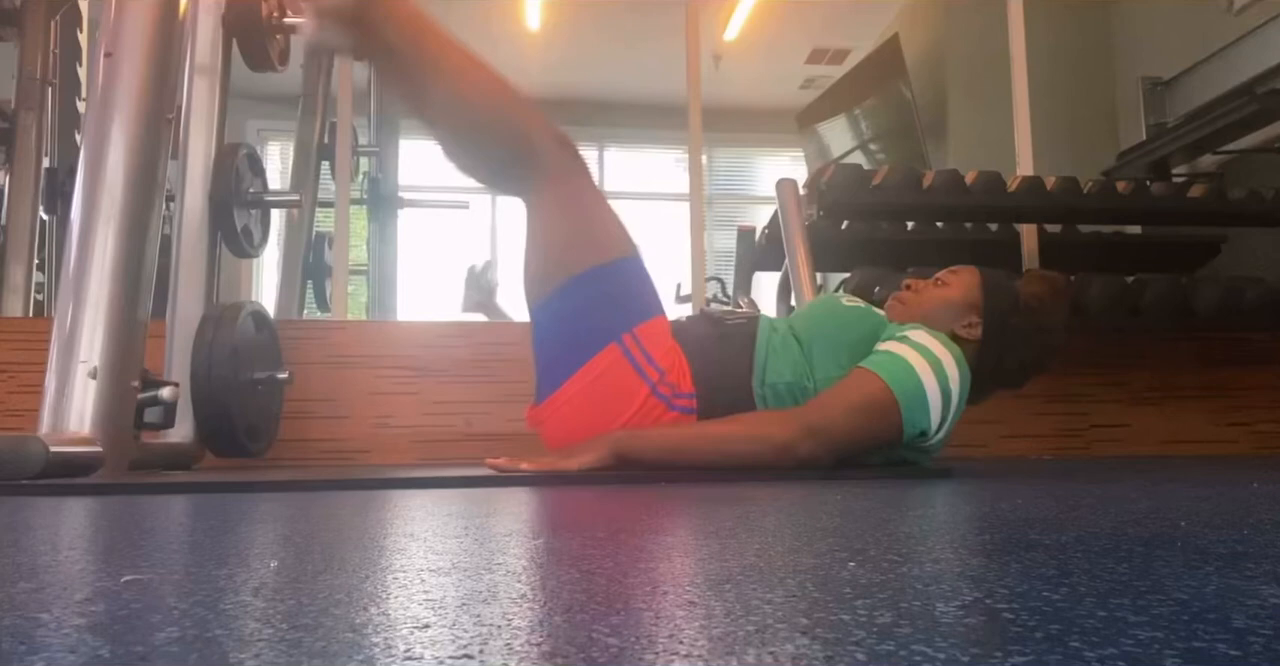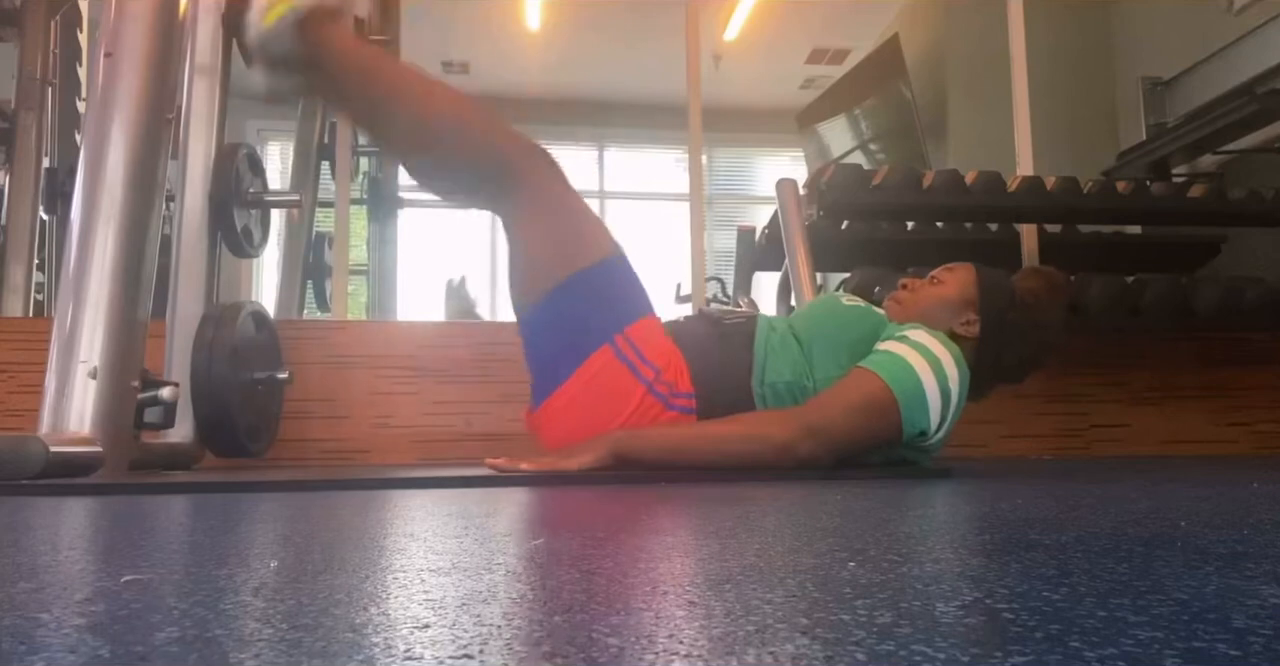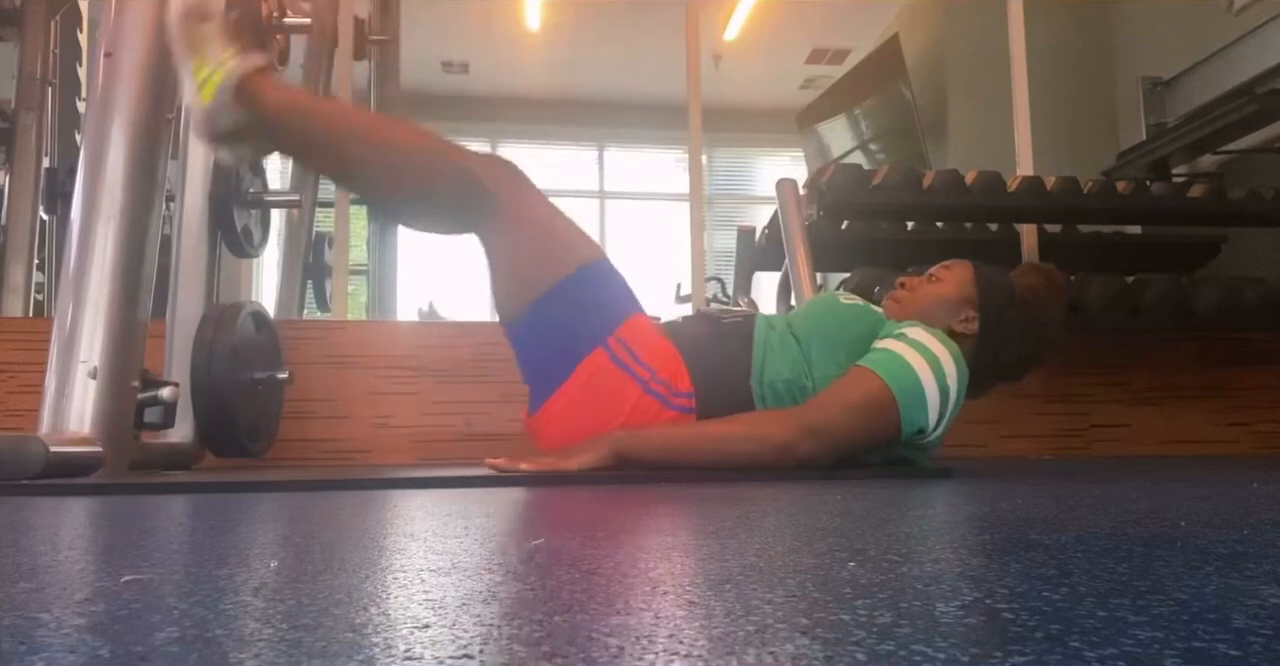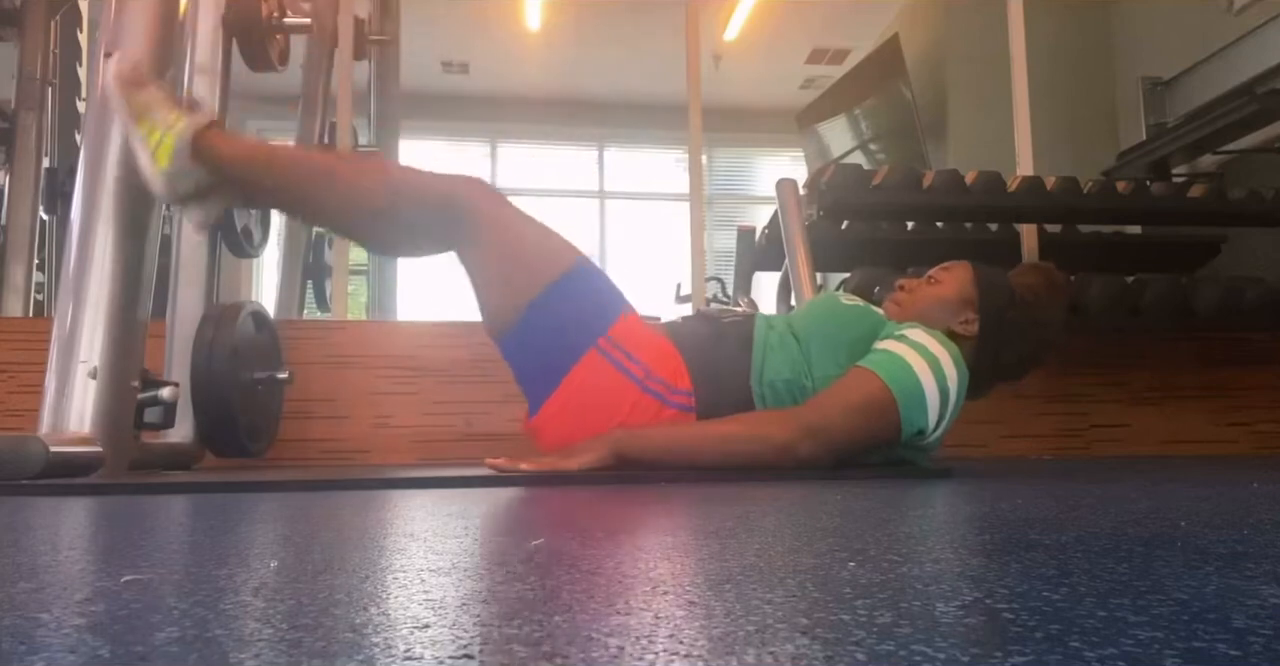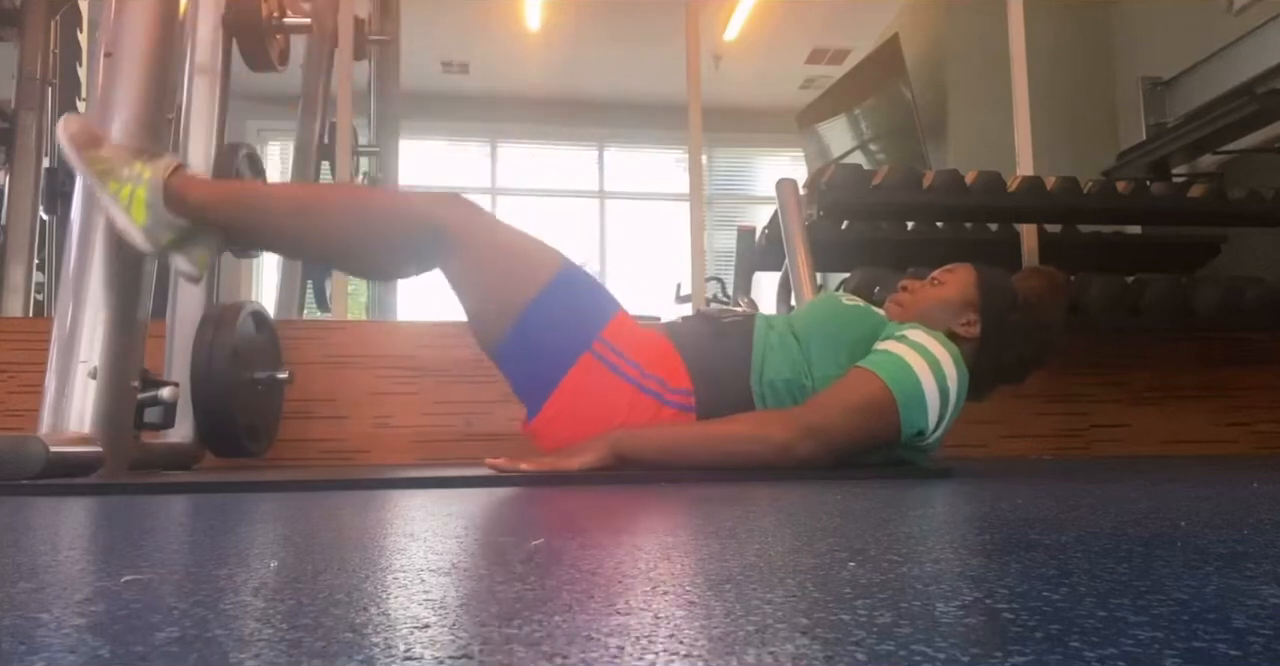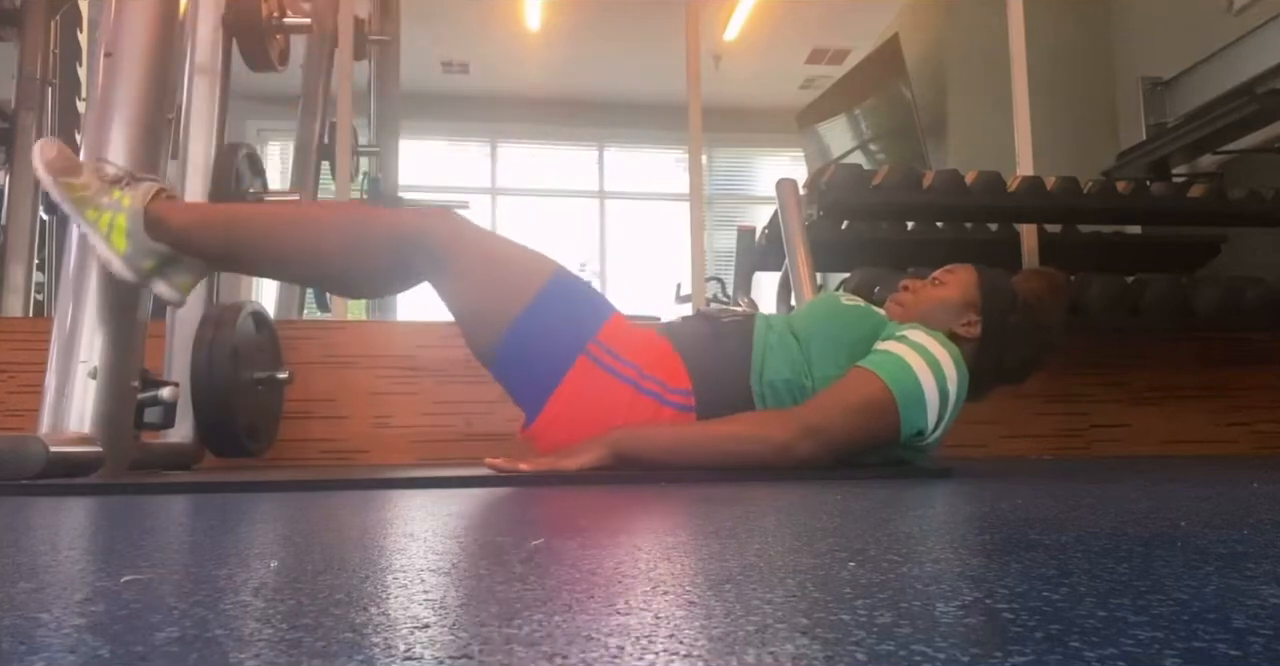
dt=0.1s
person 1, frame 1
left shoulder: (931, 364)
right shoulder: (905, 350)
left elbow: (805, 436)
left wrist: (610, 449)
left hip: (636, 395)
right hip: (649, 384)
left knee: (547, 158)
right knee: (548, 175)
person 1, frame 2
left shoulder: (929, 366)
right shoulder: (900, 352)
left elbow: (800, 437)
left wrist: (610, 446)
left hip: (640, 399)
right hip: (652, 374)
left knee: (521, 173)
right knee: (518, 184)
person 1, frame 3
left shoulder: (926, 359)
right shoulder: (905, 345)
left elbow: (801, 435)
left wrist: (612, 445)
left hip: (645, 395)
right hip: (650, 390)
left knee: (492, 182)
right knee: (496, 194)
left ankle: (249, 97)
right ankle: (255, 105)
person 1, frame 4
left shoulder: (926, 364)
right shoulder: (904, 351)
left elbow: (801, 437)
left wrist: (616, 443)
left hip: (645, 401)
right hip: (653, 375)
left knee: (465, 203)
right knee: (470, 212)
left ankle: (203, 148)
right ankle: (219, 158)
person 1, frame 5
left shoulder: (927, 363)
right shoulder: (896, 351)
left elbow: (802, 435)
left wrist: (609, 446)
left hip: (645, 397)
right hip: (659, 376)
left knee: (445, 218)
right knee: (448, 226)
left ankle: (176, 198)
right ankle: (192, 207)
person 1, frame 6
left shoulder: (926, 363)
right shoulder: (895, 349)
left elbow: (800, 435)
left wrist: (609, 445)
left hip: (646, 400)
right hip: (656, 372)
left knee: (434, 231)
right knee: (437, 240)
left ankle: (158, 219)
right ankle: (181, 232)
